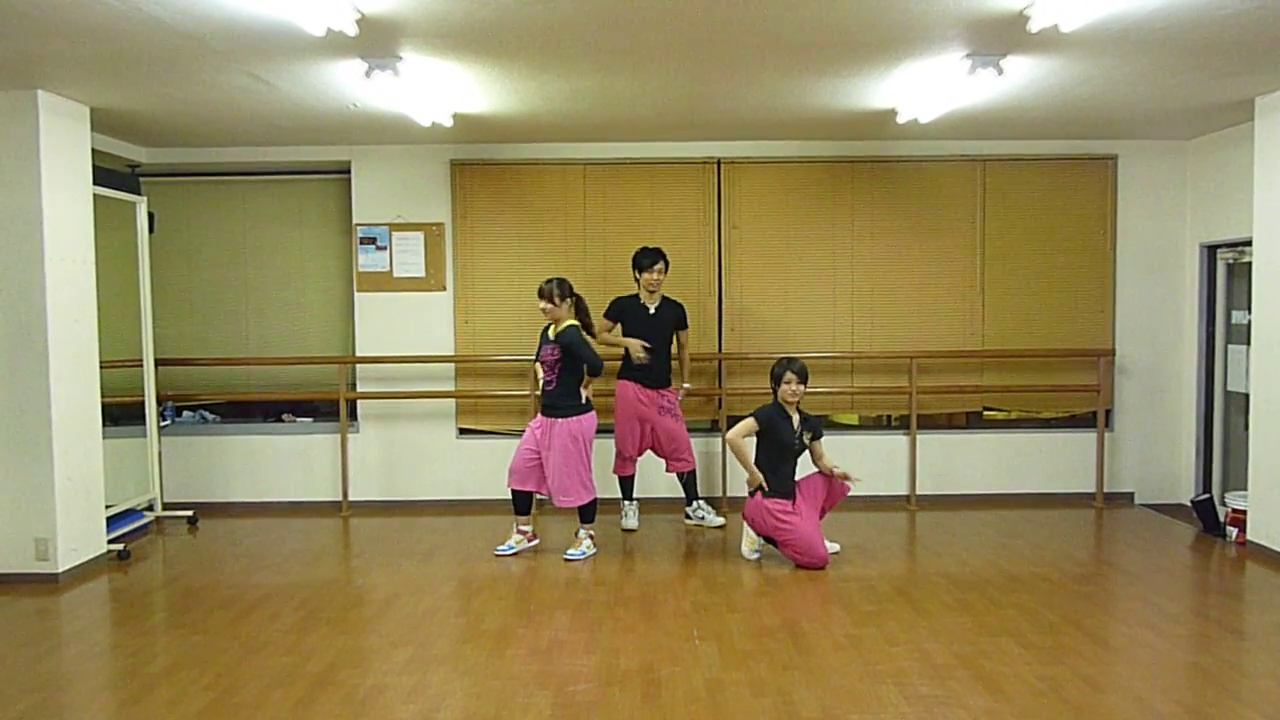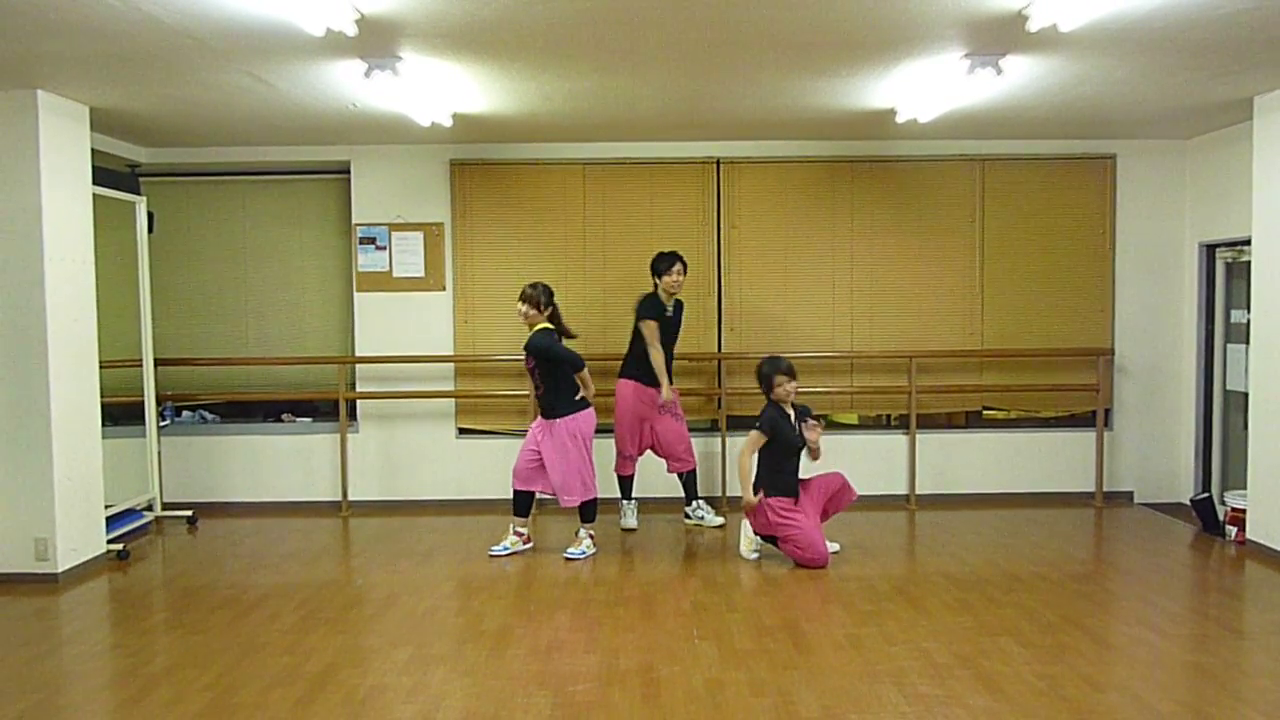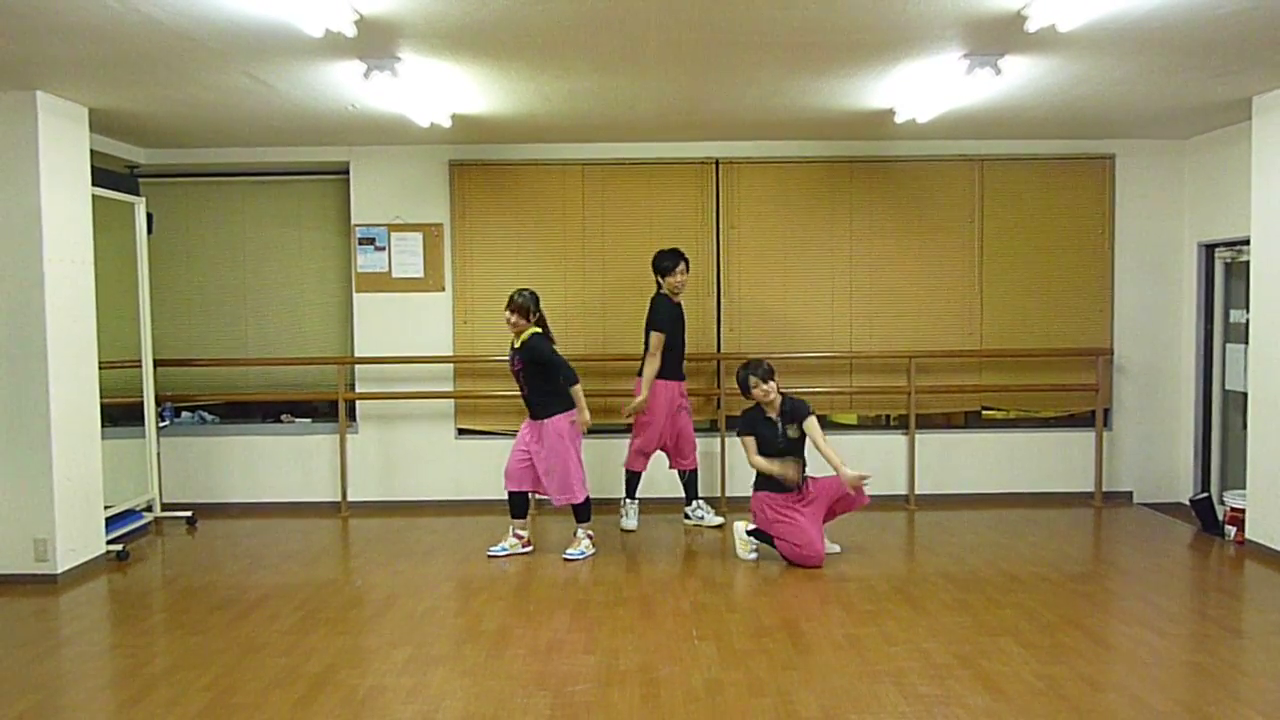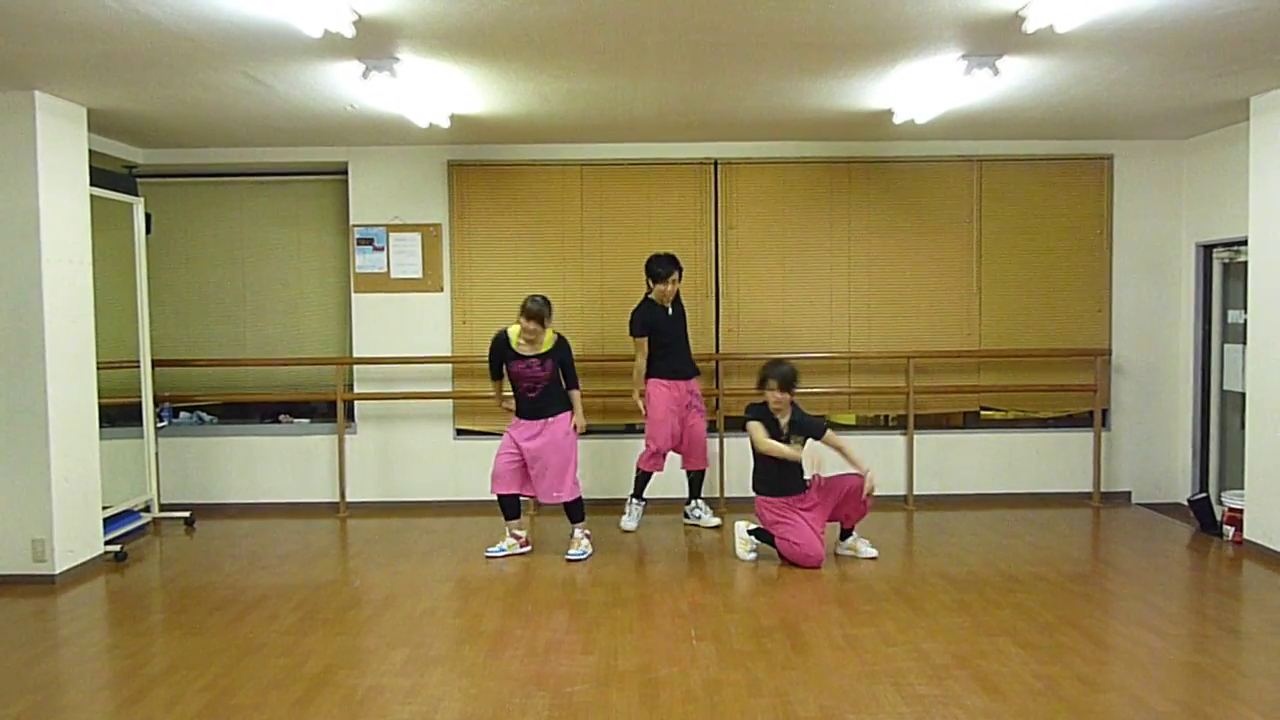
dt=0.2s
person 1, frame 1
left shoulder: (675, 309)
right shoulder: (623, 305)
left elbow: (683, 347)
right elbow: (600, 335)
left wrist: (686, 383)
right wrist: (626, 341)
left hip: (664, 390)
right hip: (632, 387)
left knee: (681, 446)
right knee: (627, 449)
left ankle: (694, 507)
right ankle: (628, 506)
person 1, frame 2
left shoulder: (678, 307)
right shoulder: (648, 304)
right elbow: (653, 347)
right wrist: (664, 385)
left hip: (662, 388)
right hip: (633, 385)
left knee: (680, 446)
right knee: (627, 448)
left ankle: (693, 506)
right ankle: (628, 505)
person 1, frame 3
left shoulder: (671, 302)
right shoulder: (663, 307)
right elbow: (654, 354)
right wrist: (644, 393)
left hip: (675, 384)
right hip: (657, 384)
left knee: (685, 444)
right knee: (644, 445)
left ankle: (693, 506)
right ankle: (630, 504)
person 1, frame 4
left shoulder: (676, 300)
right shoulder: (642, 314)
right elbow: (641, 357)
right wrist: (638, 392)
left hip: (689, 382)
right hip: (661, 384)
left knee: (696, 444)
right knee: (657, 445)
left ankle: (694, 506)
right ankle: (635, 503)
person 2, frame 1
left shoulder: (571, 334)
right shoulder: (548, 332)
left elbow: (595, 365)
left wrist: (583, 386)
left hip: (573, 418)
right hip: (546, 417)
left knee: (576, 477)
right knee: (520, 469)
left ankle: (587, 537)
right ankle: (523, 533)
person 2, frame 2
left shoulder: (538, 341)
right shoulder: (540, 335)
left elbow: (575, 361)
right elbow: (555, 364)
left wrist: (587, 389)
left hip: (571, 418)
right hip: (547, 418)
left knee: (577, 477)
right knee: (524, 471)
left ankle: (586, 536)
right ankle: (519, 535)
person 2, frame 3
left shoulder: (534, 344)
right shoulder: (519, 340)
left elbow: (567, 372)
left wrist: (583, 411)
left hip: (558, 418)
right hip: (535, 420)
left knee: (568, 478)
right knee: (516, 473)
left ankle: (585, 536)
right ankle: (519, 537)
person 2, frame 4
left shoulder: (558, 343)
right shoulder: (503, 339)
left elbow: (571, 378)
right elbow: (496, 370)
left wrist: (578, 412)
right wrist: (500, 397)
left hip: (556, 420)
right hip: (522, 421)
left knee: (562, 478)
right knee: (503, 475)
left ankle: (581, 535)
right ankle: (517, 537)
person 3, frame 1
left shoulder: (810, 423)
right shoulder: (768, 414)
left elbow: (820, 459)
right elbow: (732, 436)
left wrist: (834, 470)
right wrist: (753, 473)
left hip: (791, 494)
right hip: (768, 501)
right knee: (818, 558)
left ankle: (805, 532)
right ankle: (763, 534)
person 3, frame 2
left shoulder: (803, 413)
right shoulder: (770, 417)
left elbow: (814, 456)
right elbow: (745, 454)
left wrist: (815, 441)
right wrist: (747, 494)
left hip: (795, 493)
right hip: (772, 500)
right knee: (817, 557)
left ankle: (808, 531)
right ankle: (761, 532)
person 3, frame 3
left shoulder: (798, 407)
right shoulder: (749, 419)
left elbow: (819, 440)
right elbow: (753, 459)
left wrist: (844, 471)
right wrist: (778, 468)
left hip: (802, 489)
right hip: (772, 497)
right knee: (812, 557)
left ankle: (809, 530)
right ankle: (754, 533)
person 3, frame 4
left shoulder: (805, 421)
right shoulder: (755, 413)
left elbow: (840, 446)
right elbow: (762, 445)
left wrist: (865, 472)
right wrist: (801, 455)
left hip: (803, 493)
right hip: (772, 502)
left knee: (856, 484)
right knee: (812, 557)
left ankle: (846, 538)
right ankle: (754, 533)
